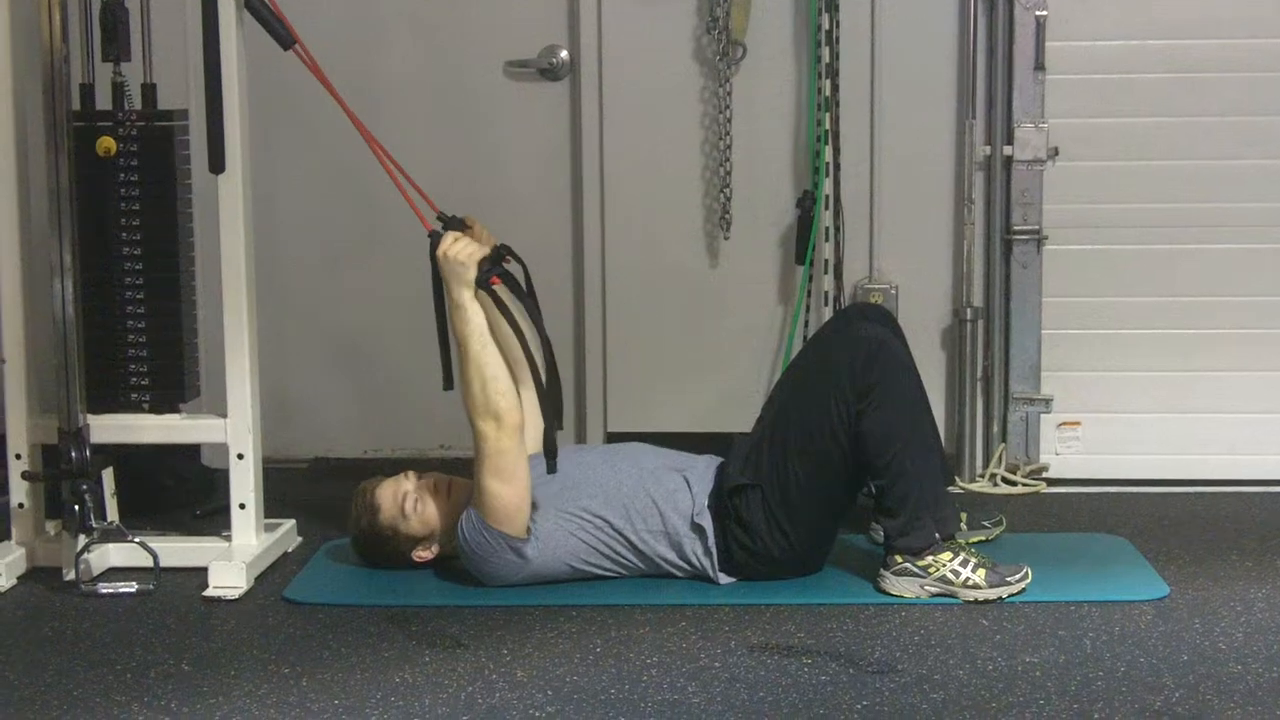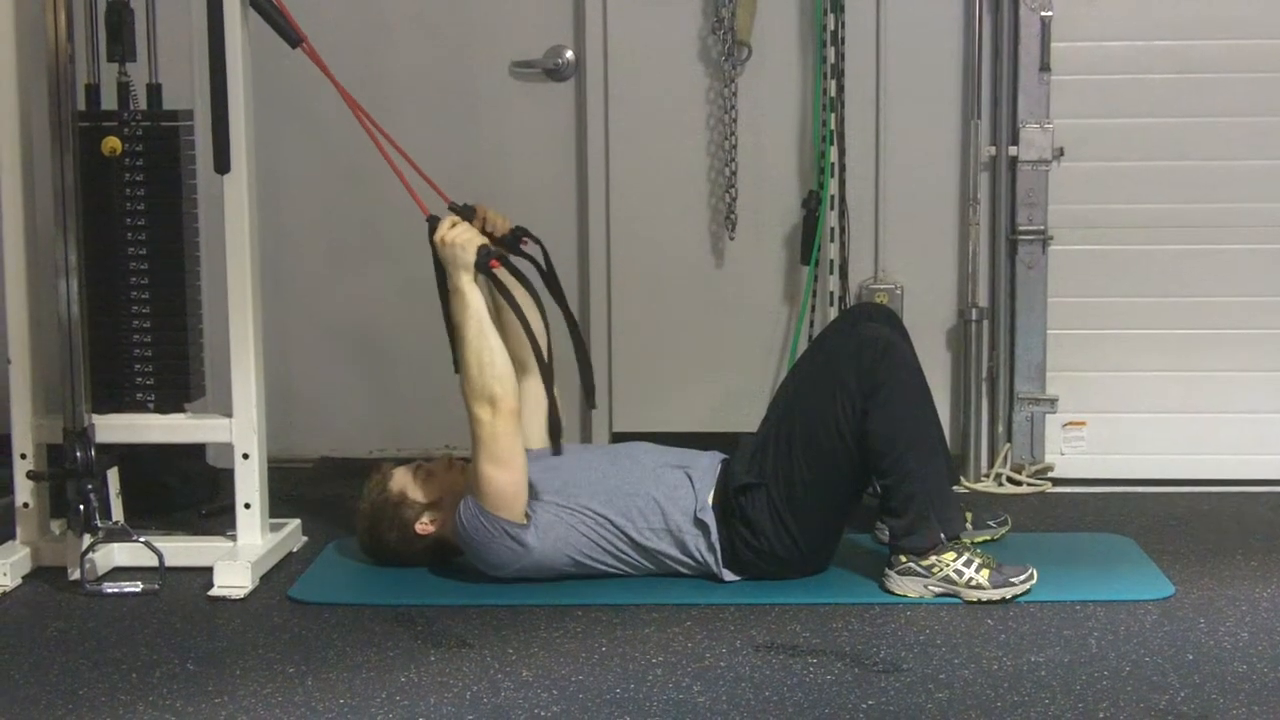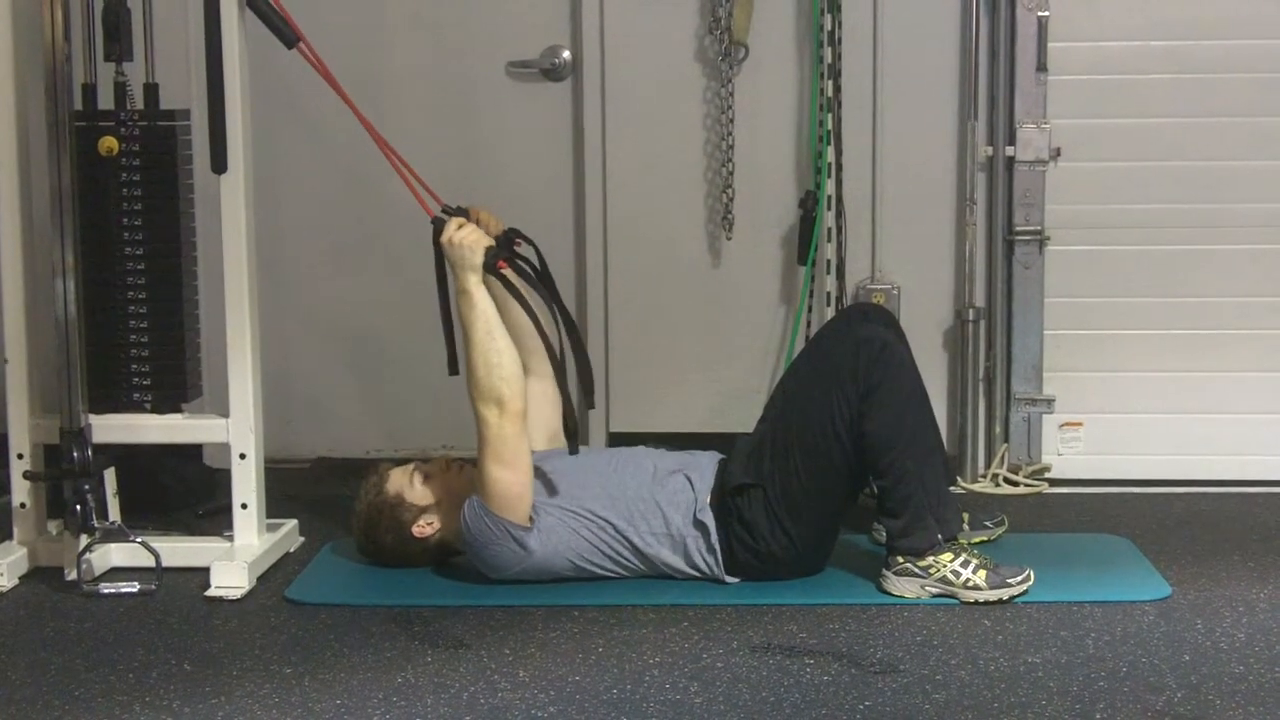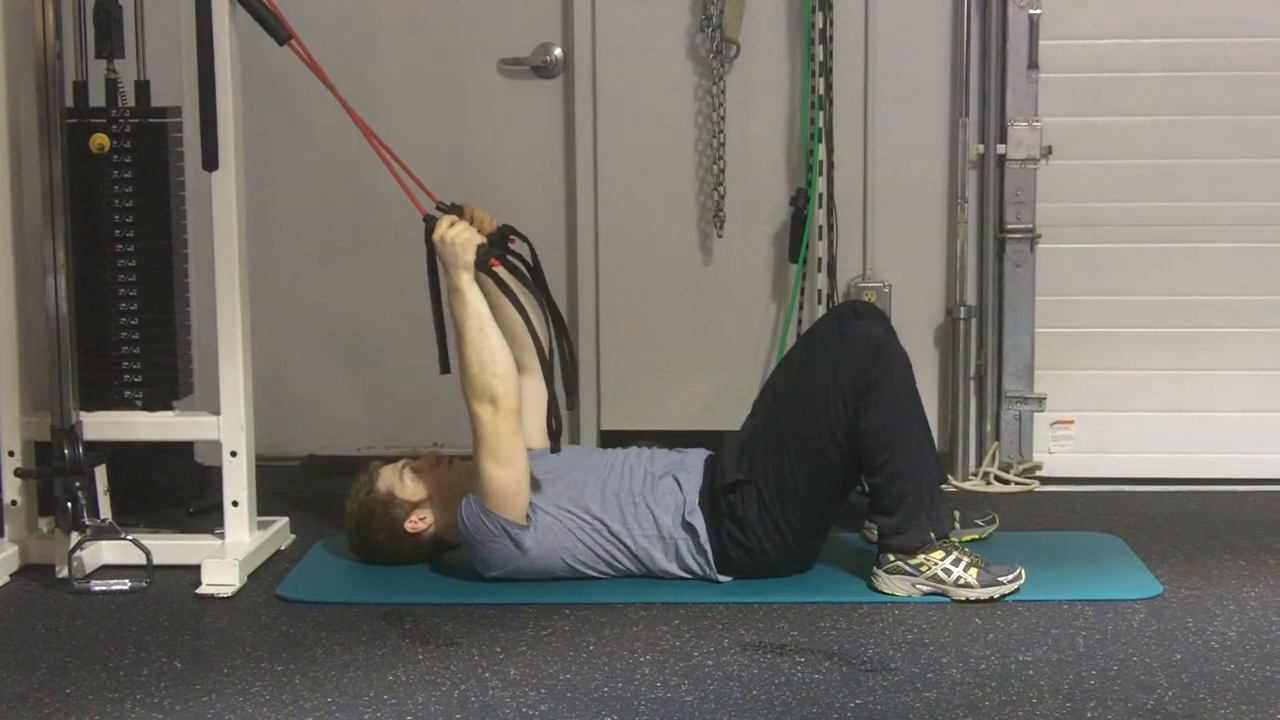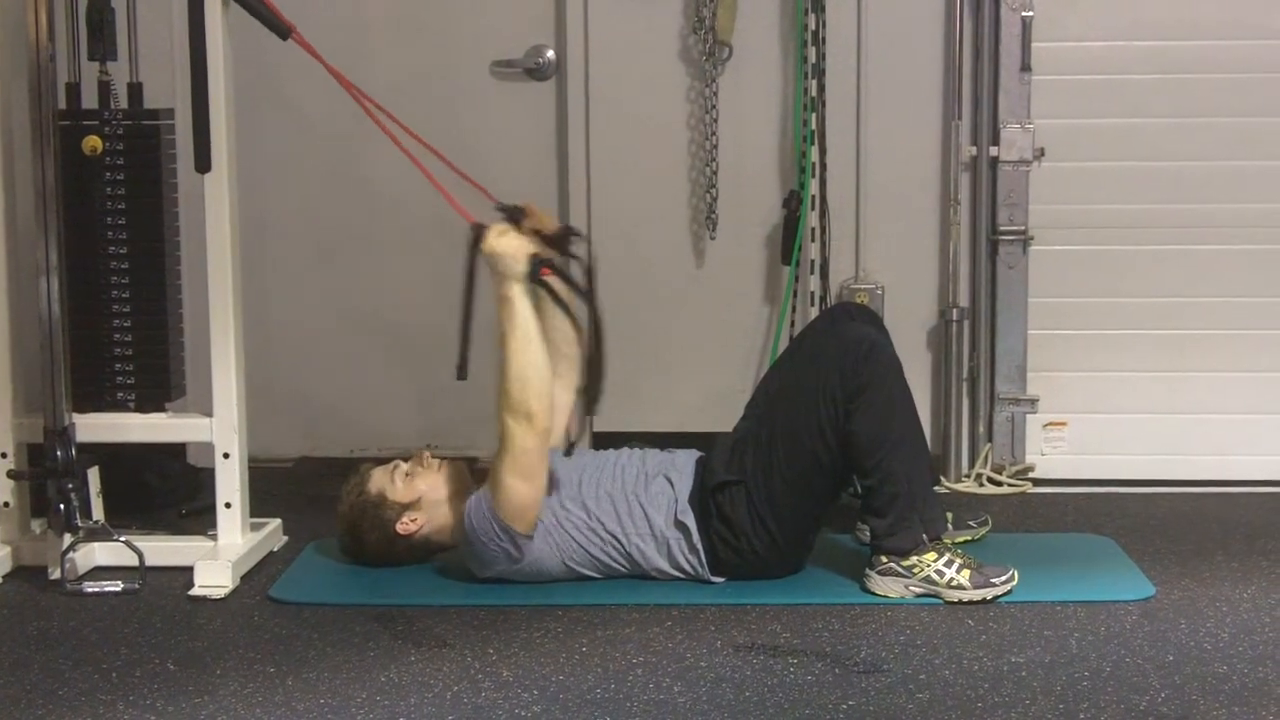
dt=1s
person 1, frame 1
left shoulder: (507, 486)
right shoulder: (490, 548)
left elbow: (523, 383)
right elbow: (498, 423)
left wrist: (485, 276)
right wrist: (461, 294)
left hip: (727, 488)
right hip: (752, 533)
left knee: (865, 326)
right knee: (867, 355)
left ankle: (921, 512)
right ankle: (922, 552)
person 1, frame 2
left shoulder: (518, 481)
right shoulder: (494, 536)
left elbow: (529, 371)
right elbow: (495, 409)
left wrist: (497, 263)
right wrist: (462, 279)
left hip: (733, 487)
right hip: (756, 531)
left knee: (869, 327)
right knee: (871, 352)
left ankle: (929, 513)
right ankle: (928, 552)
person 1, frame 3
left shoulder: (513, 491)
right shoulder: (497, 538)
left elbow: (535, 372)
right elbow: (501, 410)
left wrist: (495, 268)
right wrist: (468, 279)
left hip: (732, 488)
right hip: (755, 530)
left knee: (864, 328)
right knee: (868, 351)
left ankle: (923, 513)
right ankle: (925, 552)
person 1, frame 4
left shoulder: (509, 486)
right shoulder: (492, 536)
left elbow: (528, 371)
right elbow: (495, 406)
left wrist: (489, 264)
right wrist: (460, 278)
left hip: (720, 485)
right hip: (746, 528)
left knee: (857, 324)
right knee: (866, 353)
left ankle: (915, 511)
right ankle: (915, 550)
person 1, frame 5
left shoulder: (498, 499)
right shoulder: (490, 536)
left elbow: (560, 379)
right elbow: (526, 421)
left wrist: (537, 272)
right wrist: (508, 284)
left hip: (713, 484)
right hip: (738, 527)
left knee: (849, 326)
right knee: (855, 352)
left ankle: (906, 513)
right ankle: (908, 553)
